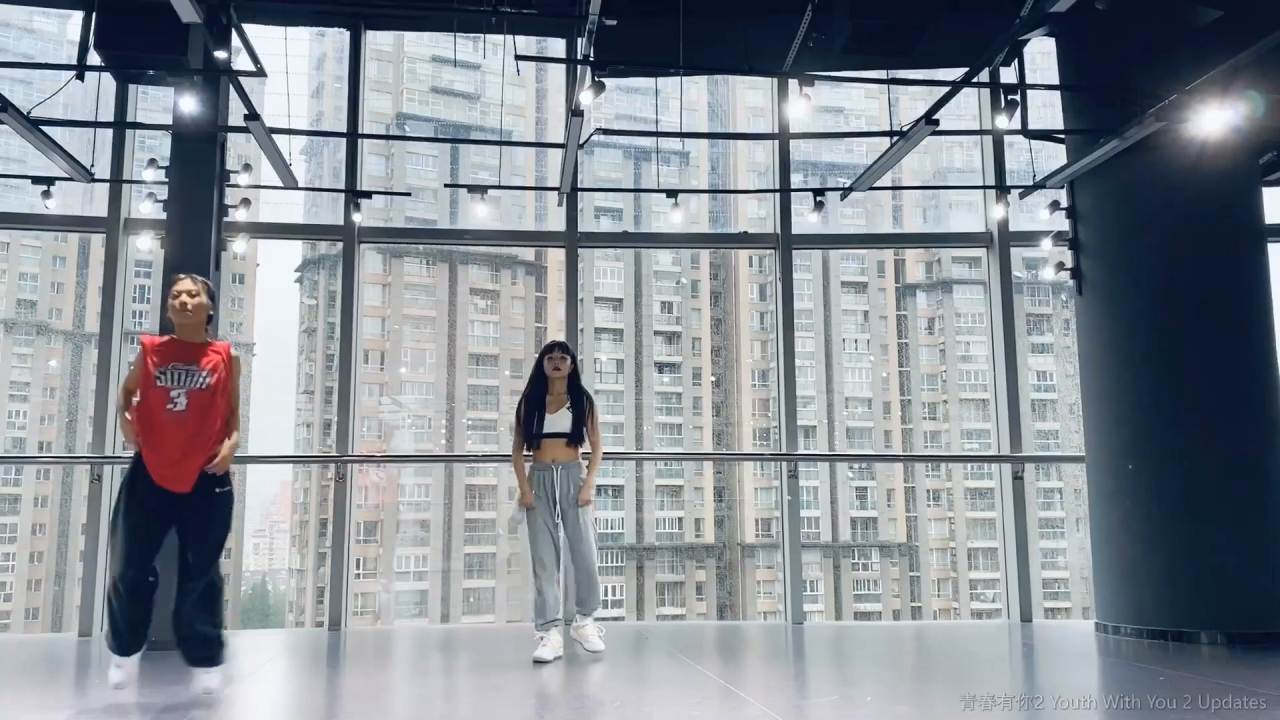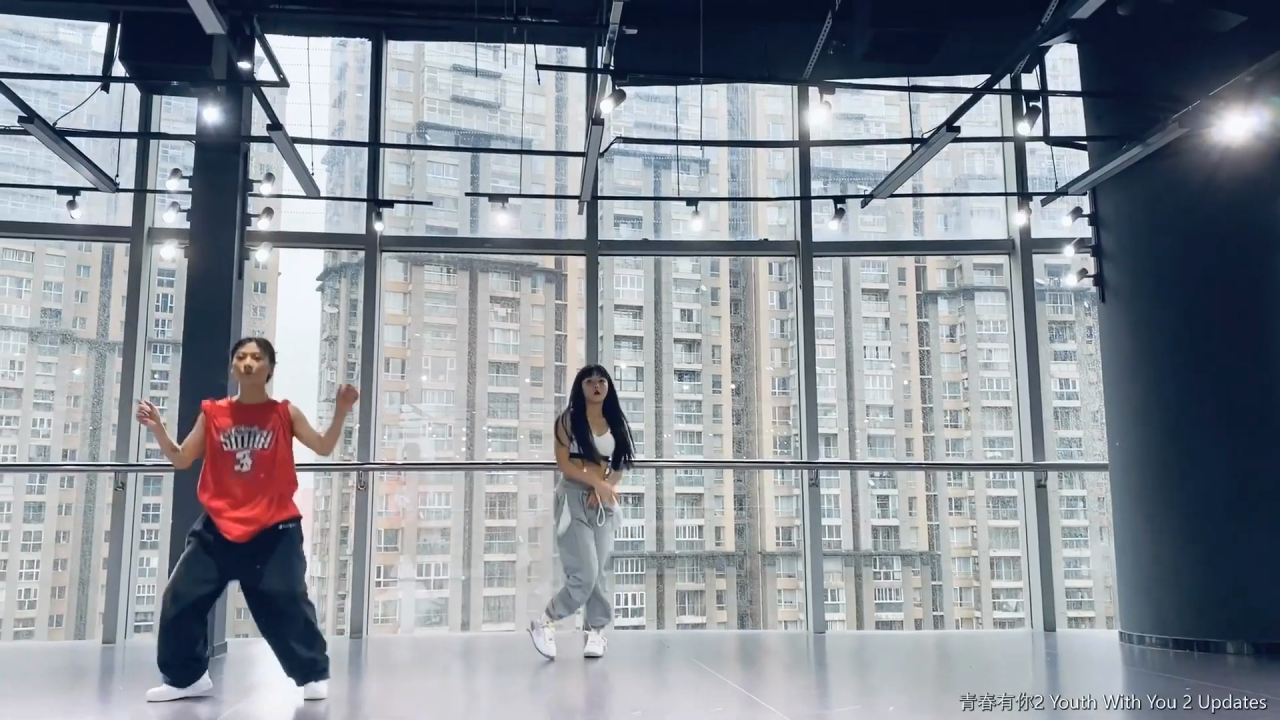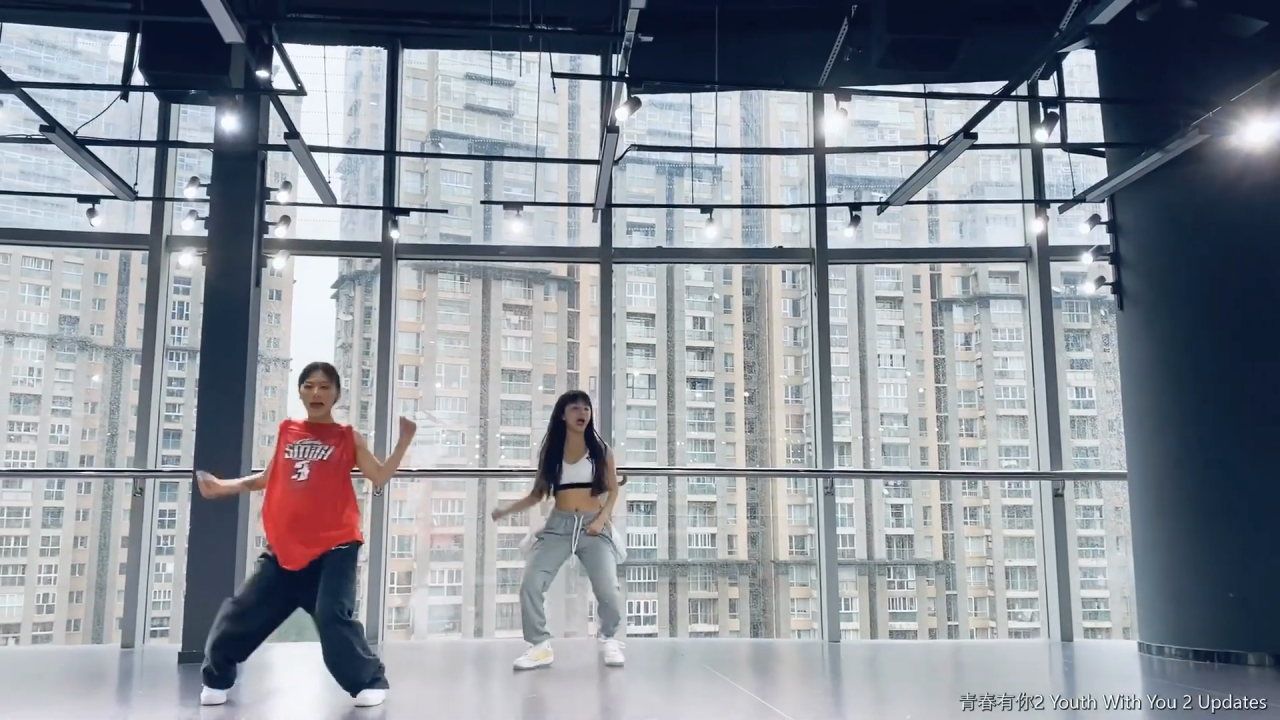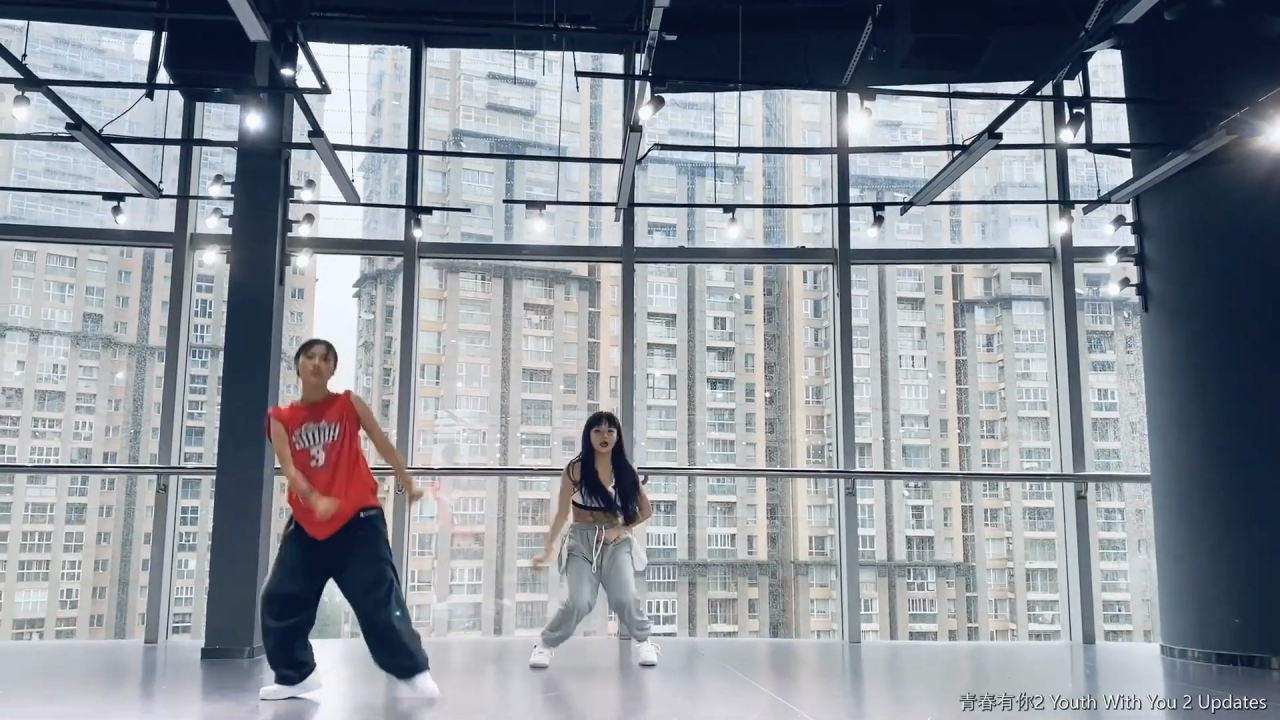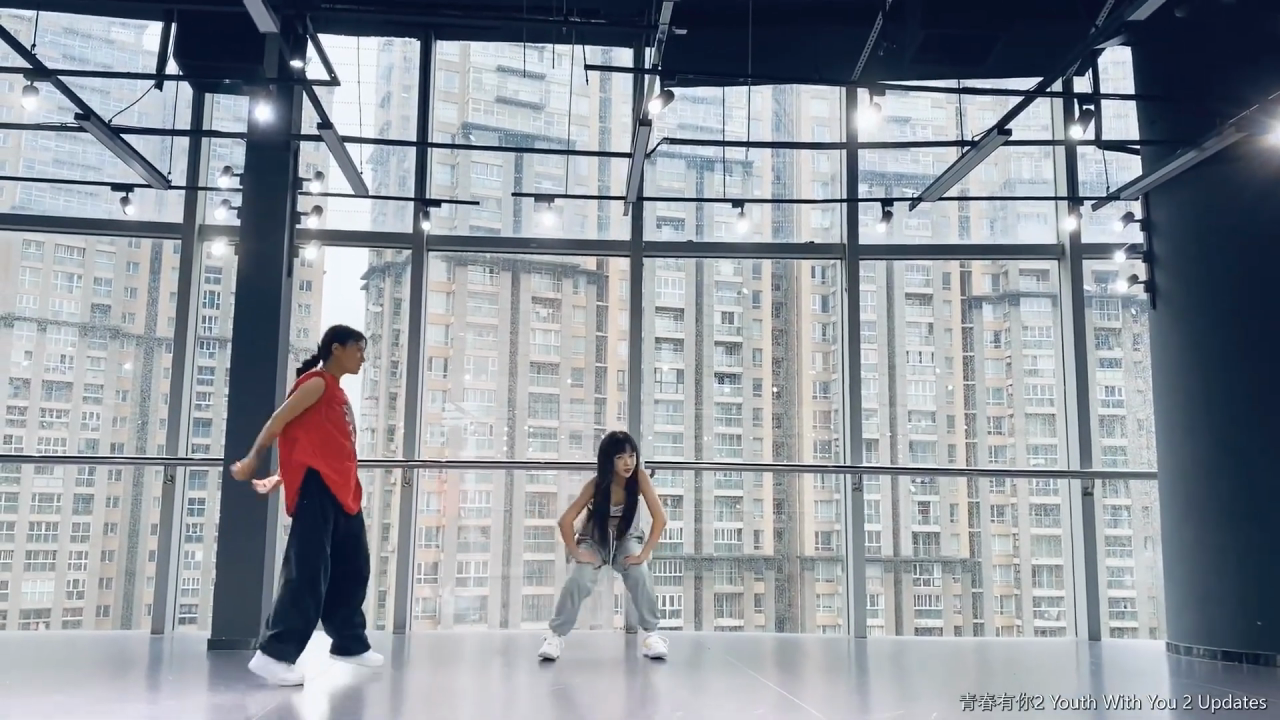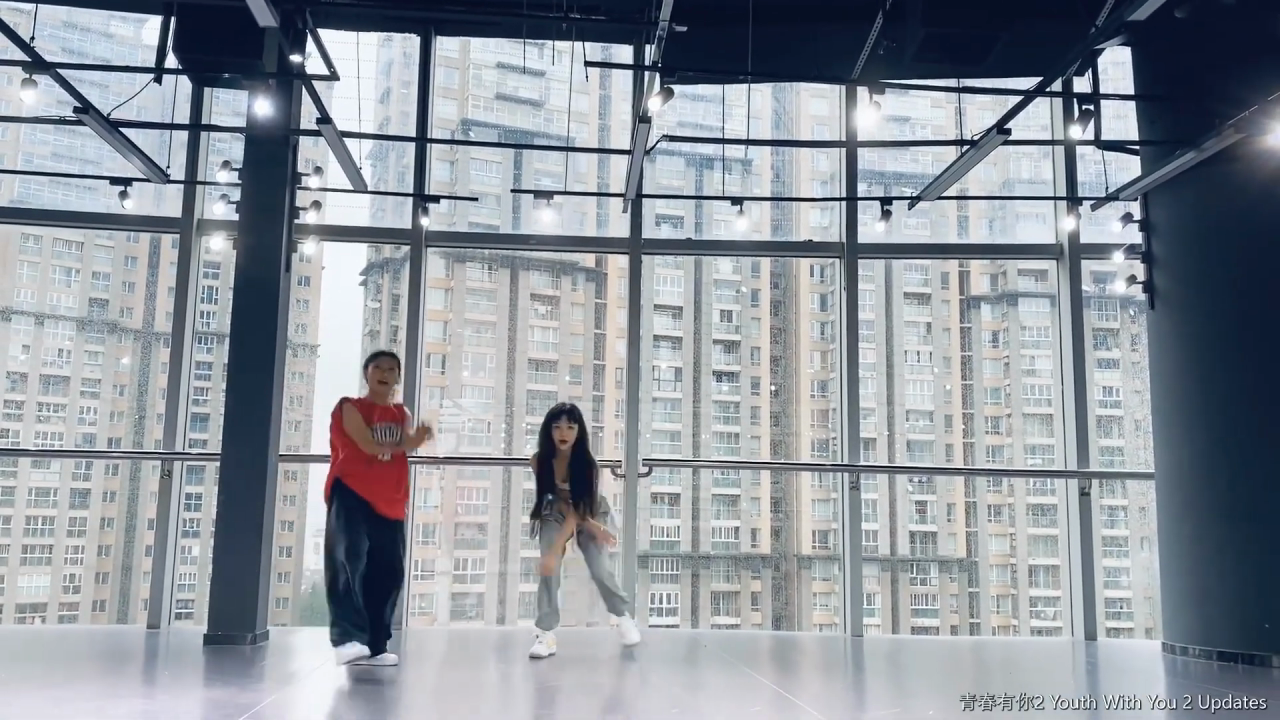
dt=0.7s
person 1, frame 1
left shoulder: (226, 357)
right shoulder: (151, 350)
left elbow: (232, 416)
right elbow: (127, 394)
left wrist: (230, 445)
right wrist: (126, 421)
left hip: (204, 476)
right hip: (150, 472)
left knee: (200, 572)
right knee: (130, 565)
left ankle: (205, 659)
right ankle: (125, 650)
person 1, frame 2
left shoulder: (285, 413)
right shoulder: (212, 413)
left elbow: (322, 448)
right elbow: (183, 457)
left wrist: (341, 413)
right wrist: (157, 428)
left hip: (274, 525)
right hip: (219, 524)
left knee: (286, 598)
right knee: (181, 599)
left ankle: (313, 674)
right ankle: (185, 676)
person 1, frame 3
left shoulder: (348, 438)
right shoulder: (287, 430)
left elbow: (379, 477)
right elbow: (268, 476)
left wrist: (403, 442)
right wrist: (224, 488)
left hip: (335, 546)
right hip: (284, 545)
left knee: (334, 616)
right knee: (241, 615)
left ankle: (368, 682)
right ankle: (217, 680)
person 1, frame 4
left shoulder: (348, 403)
right shoulder: (281, 418)
left elbow: (380, 440)
right elbow: (289, 468)
left wrist: (405, 481)
right wrist: (315, 501)
left hip: (357, 515)
right hip: (308, 519)
left knee: (377, 594)
right knee: (282, 599)
left ankle: (413, 671)
right ankle: (295, 674)
person 1, frame 5
left shoulder: (333, 390)
right shoulder: (318, 382)
right elbow: (280, 419)
left wrist: (280, 476)
right wrist: (252, 460)
left hip: (341, 490)
right hip: (318, 485)
left knee: (353, 568)
right knee: (310, 572)
left ankle: (350, 644)
right ankle: (274, 654)
person 1, frame 6
left shoulder: (400, 414)
right shoulder: (349, 406)
left elbow: (408, 446)
right elbow: (368, 445)
left wrist: (418, 436)
right wrist: (411, 439)
left hip: (389, 503)
right hip: (351, 497)
left knee: (390, 576)
right knee: (348, 564)
left ankle: (371, 645)
right ankle: (348, 639)
person 2, frame 1
left shoulder: (582, 401)
right shoulder: (529, 401)
left elbow: (595, 446)
right elbow: (518, 448)
left wrist: (589, 482)
right wrist: (523, 485)
left hip: (573, 478)
right hip: (539, 481)
left knee: (585, 553)
right knee: (544, 559)
left ankle: (585, 621)
right ankle: (549, 633)
person 2, frame 2
left shoulder: (614, 422)
right shoulder: (569, 419)
left elbow: (619, 465)
right elbow: (563, 461)
left wrist: (608, 485)
right wrist: (598, 481)
left hip: (602, 502)
right hip: (573, 498)
left knee: (599, 572)
right knee: (585, 570)
left ankle: (594, 631)
right ankle: (546, 622)
person 2, frame 3
left shoulder: (600, 450)
right shoulder: (550, 449)
left elbow: (613, 490)
right elbow: (539, 492)
left wrist: (602, 518)
right wrist: (508, 510)
left hip: (593, 527)
right hip: (559, 526)
left knee: (608, 591)
right knee: (531, 584)
left ankle: (609, 640)
right ankle: (539, 647)
person 2, frame 4
left shoulder: (625, 470)
right shoulder: (576, 469)
left elbow: (645, 510)
right elbow: (563, 513)
left wrist: (619, 529)
right wrist: (548, 550)
left hip: (617, 541)
right hip: (582, 540)
left knee: (624, 598)
right knee: (579, 602)
left ankle: (643, 642)
right ankle: (546, 646)
person 2, frame 5
left shoulder: (640, 478)
right shoulder: (597, 484)
left elbow: (660, 518)
right elbow: (565, 520)
left wrist: (644, 553)
right wrist: (576, 552)
left hip: (625, 537)
right hip: (594, 538)
left knee: (639, 577)
right knee: (580, 581)
left ankle: (651, 635)
right ankle: (556, 636)
person 2, frame 6
left shoulder: (587, 462)
right shoulder: (540, 460)
left elbow: (579, 508)
right elbow: (564, 505)
left wrist: (555, 551)
right wrist: (594, 527)
left hip: (591, 511)
right hip: (554, 512)
left knee: (600, 571)
right knee: (548, 571)
left ankle: (623, 615)
right ankle: (545, 634)
